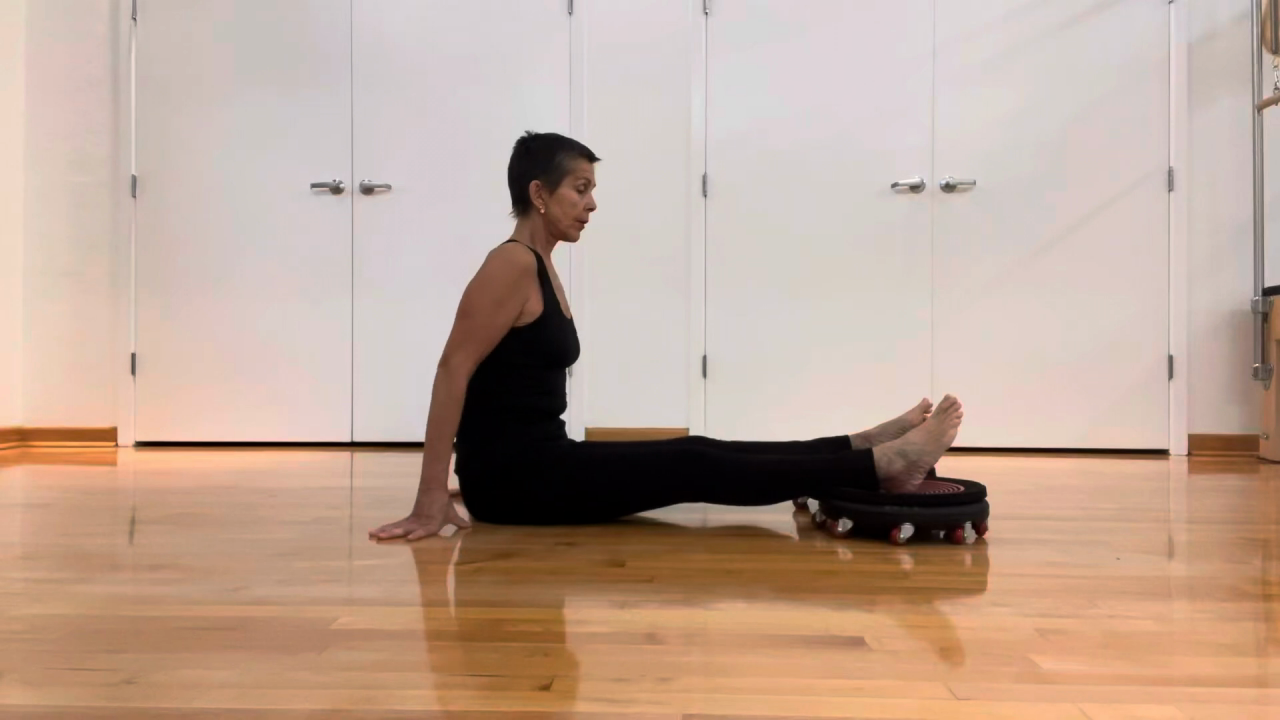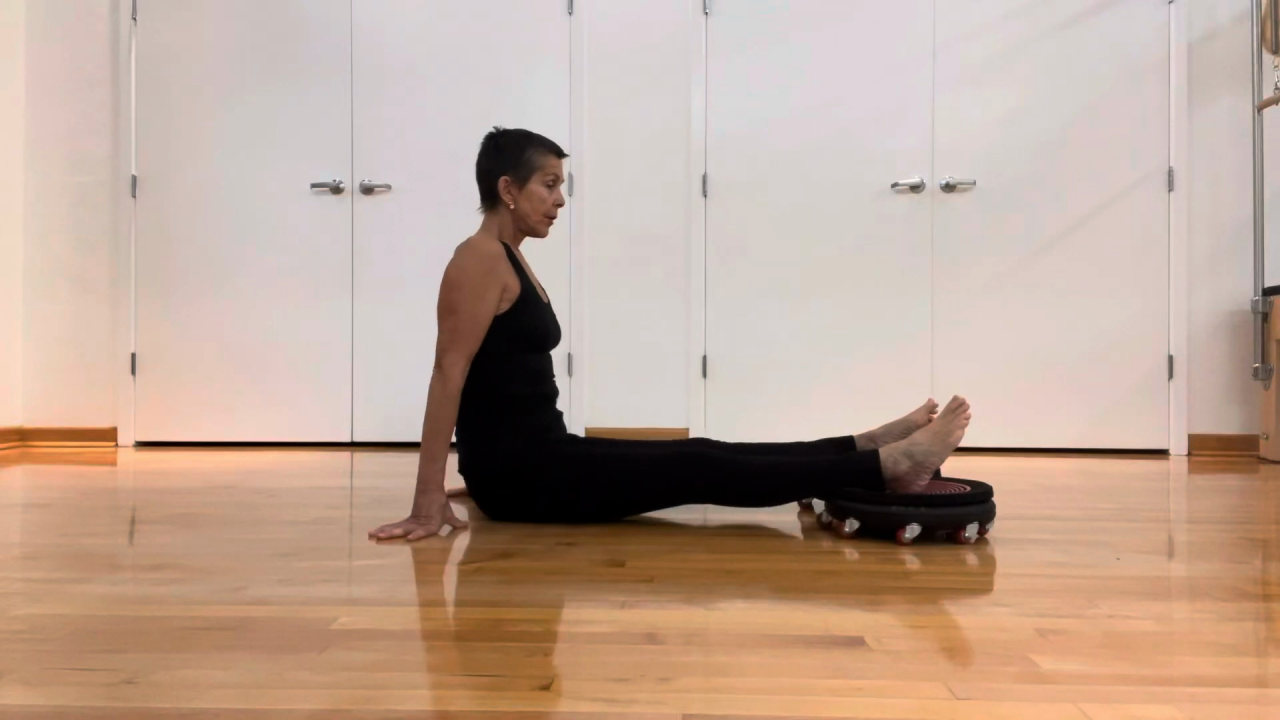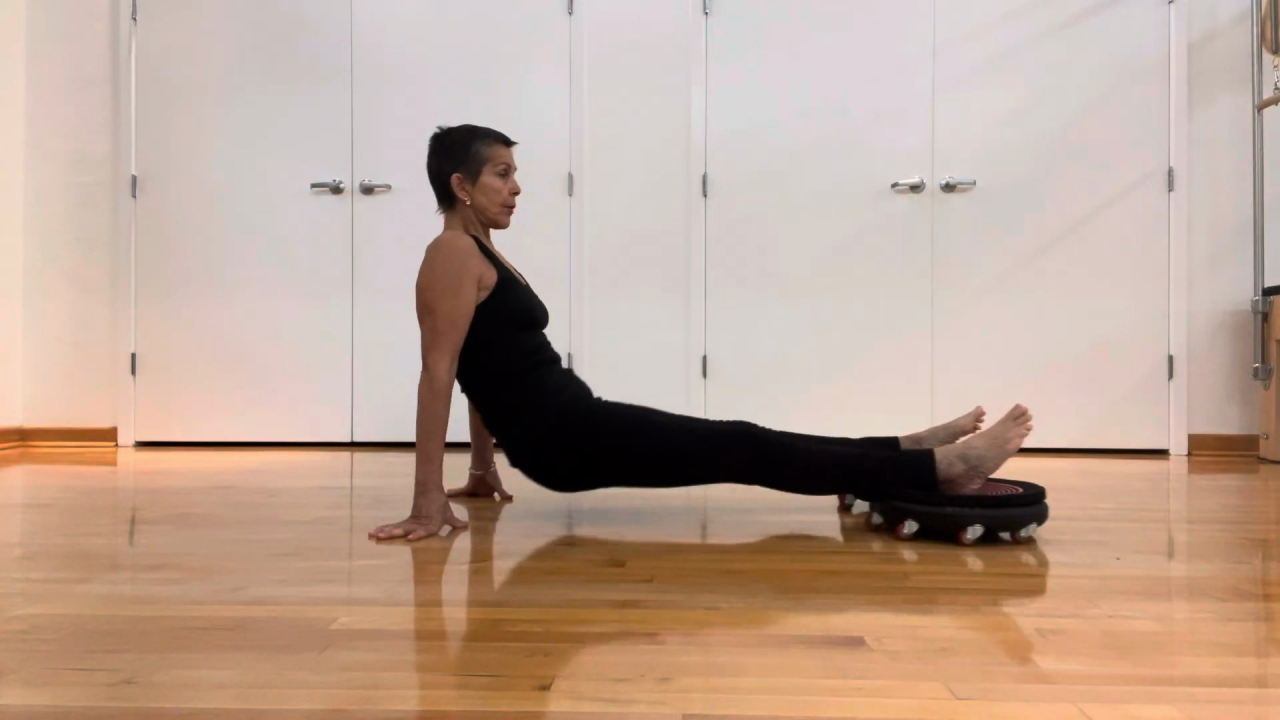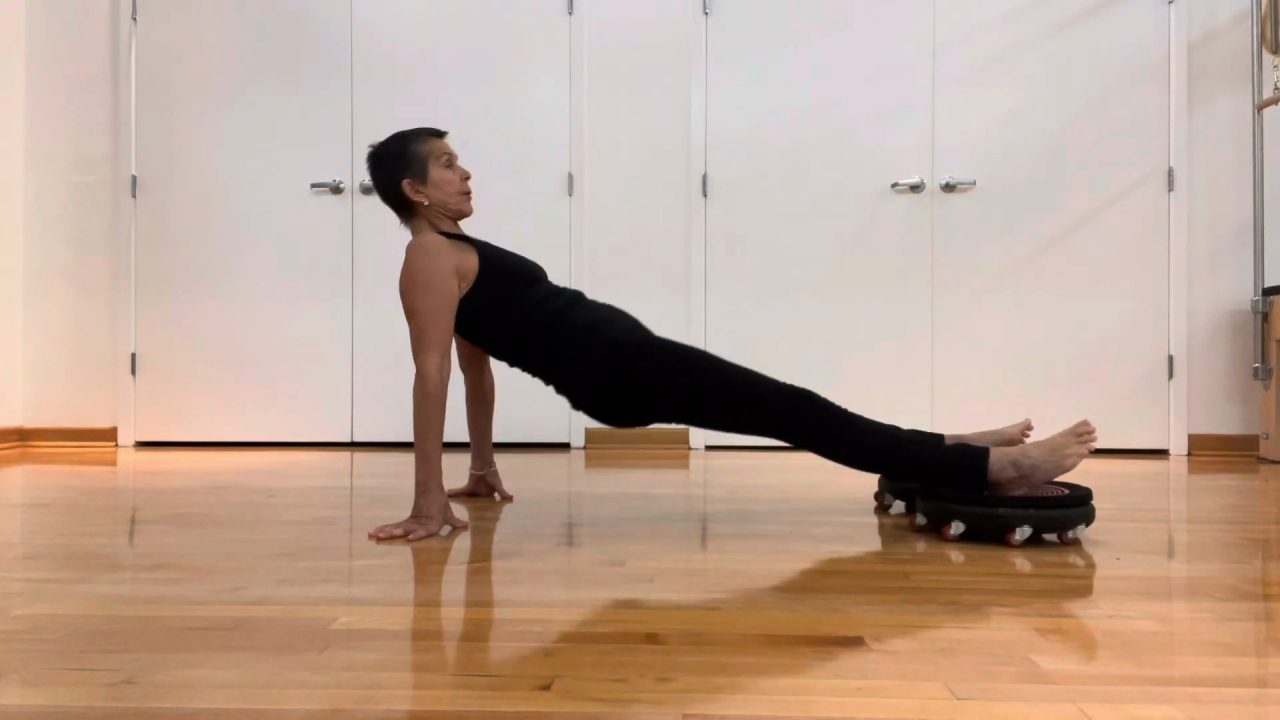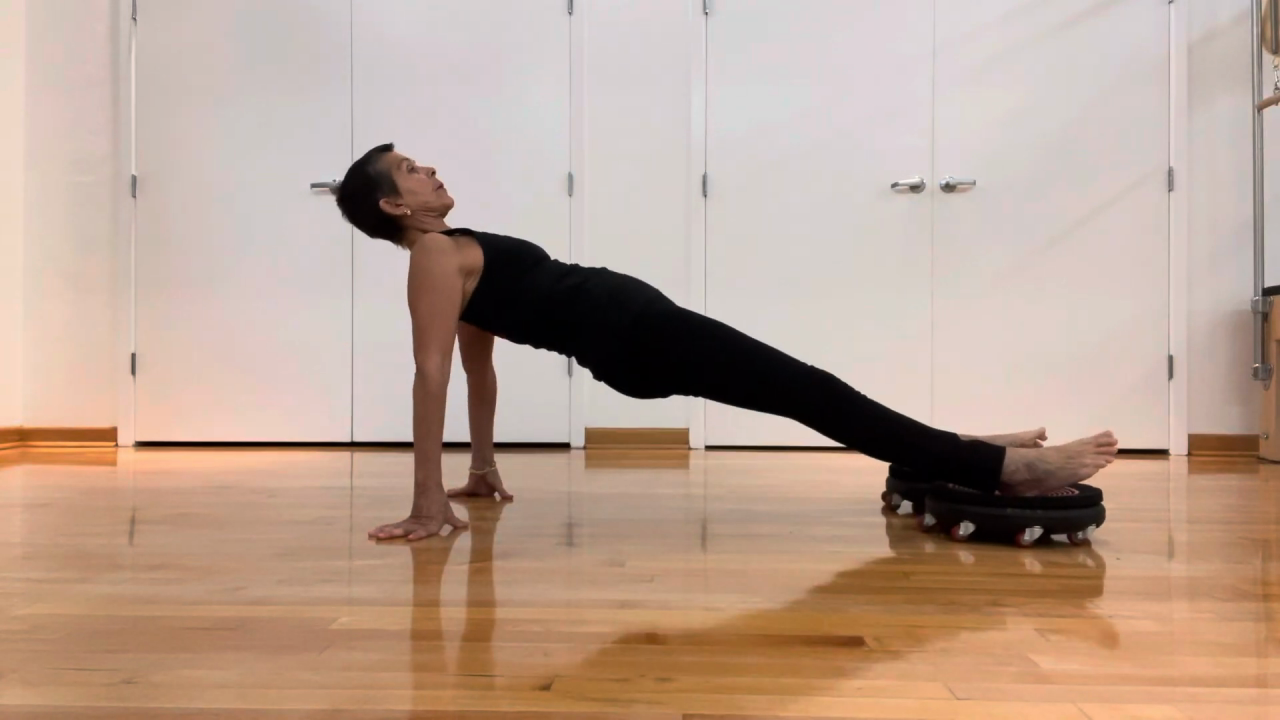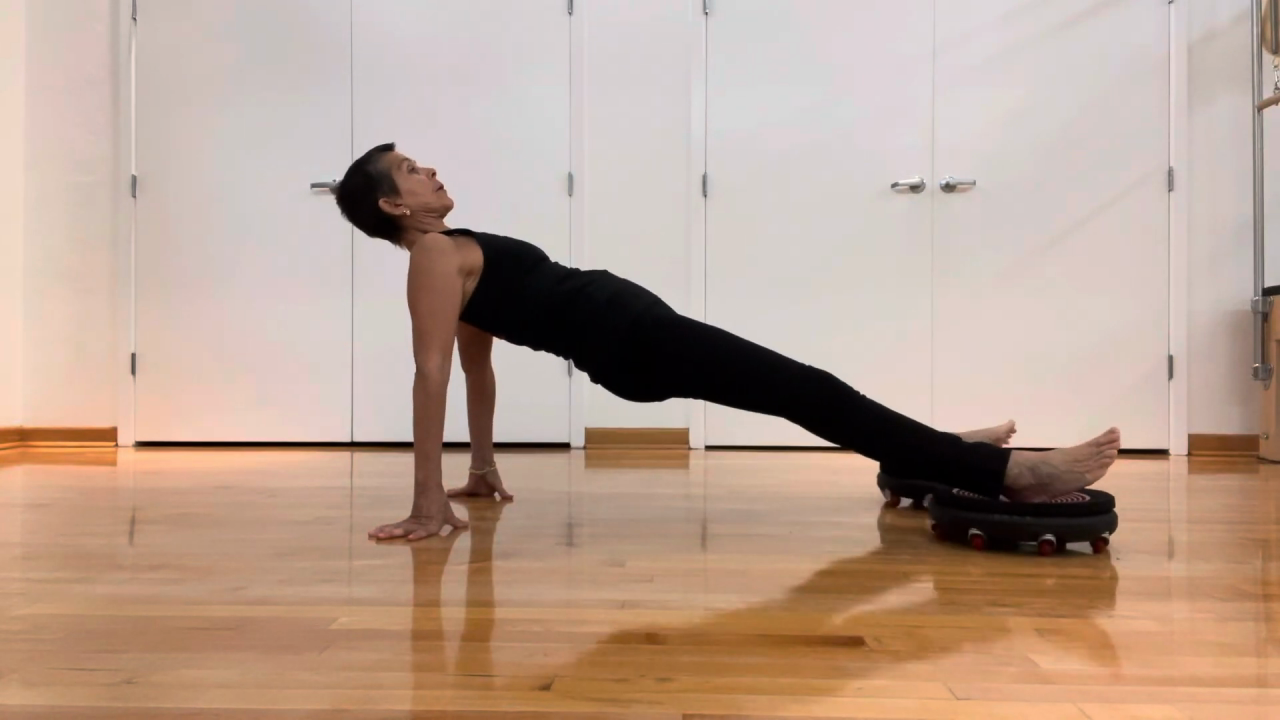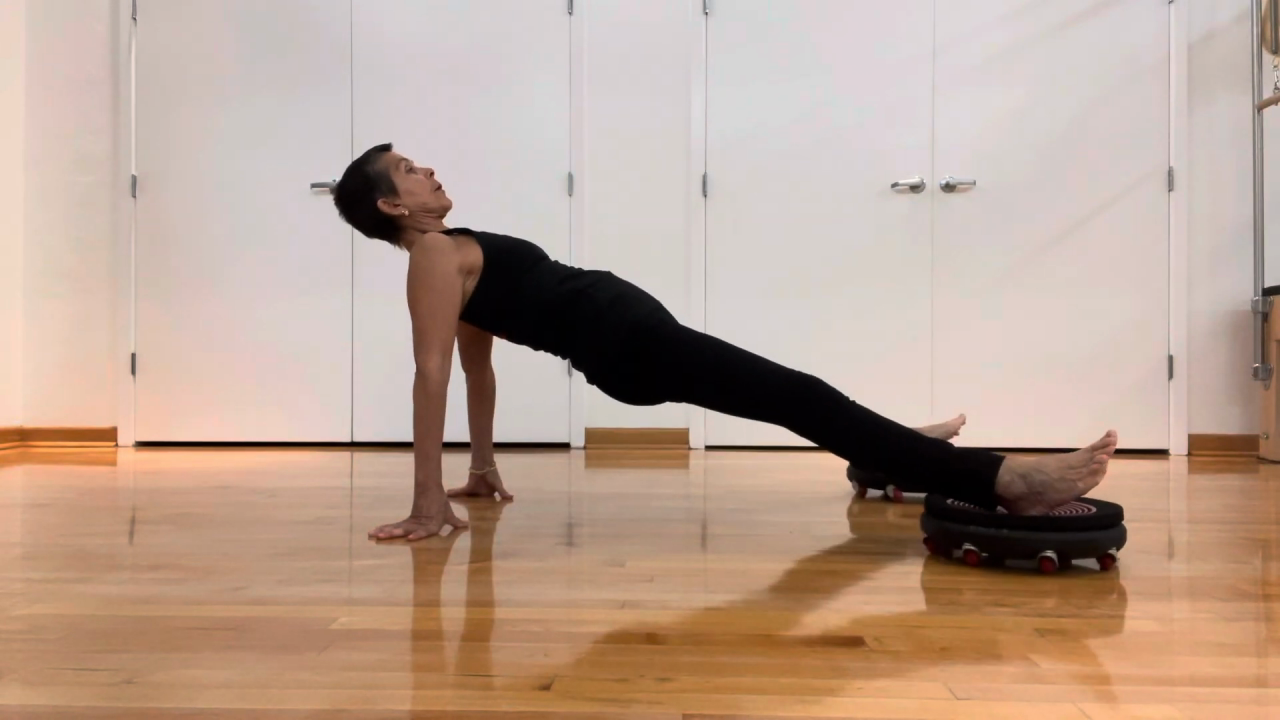
dt=0.4s
person 1, frame 1
left shoulder: (542, 267)
right shoulder: (512, 264)
right elbow: (453, 371)
right wrist: (432, 497)
left hip: (538, 460)
right hip: (507, 477)
left knee: (694, 455)
right knee: (690, 468)
left ankle: (862, 448)
right ankle: (881, 465)
person 1, frame 2
left shoulder: (511, 259)
right shoulder: (481, 257)
right elbow: (449, 373)
left wrist: (455, 483)
right wrist: (428, 500)
left hip: (542, 455)
right hip: (513, 470)
left knee: (698, 457)
right knee: (697, 472)
left ankle: (867, 449)
right ankle: (888, 466)
person 1, frame 3
left shoulder: (483, 254)
right shoulder: (452, 254)
left elbow: (482, 363)
right elbow: (437, 372)
left wrist: (485, 467)
right wrist: (428, 502)
left hip: (570, 424)
right hip: (555, 436)
left knee: (736, 442)
right knee: (739, 451)
left ankle: (912, 452)
right ankle: (941, 469)
person 1, frame 4
left shoulder: (459, 252)
right shoulder: (429, 258)
left elbow: (477, 363)
right elbow: (432, 373)
left wrist: (483, 466)
right wrist: (428, 502)
left hip: (618, 353)
right hip: (611, 368)
left knee: (787, 409)
right knee: (788, 413)
left ankle: (954, 450)
right ankle: (994, 469)
person 1, frame 5
left shoulder: (459, 255)
right shoulder: (435, 255)
left elbow: (479, 365)
right elbow: (433, 373)
right wrist: (428, 502)
left hip: (638, 321)
right hip: (634, 338)
left knee: (804, 391)
right knee: (810, 397)
left ankle: (974, 456)
right ankle: (1006, 470)
person 1, frame 6
left shoulder: (459, 256)
right shoulder: (434, 258)
left elbow: (477, 366)
right elbow: (433, 374)
right wrist: (428, 502)
left hip: (635, 325)
right hip: (629, 342)
left knee: (801, 390)
right knee: (806, 395)
left ankle: (953, 455)
right ankle: (1010, 474)
person 1, frame 7
left shoulder: (457, 255)
right shoulder: (434, 257)
left elbow: (478, 366)
right elbow: (433, 373)
right wrist: (429, 502)
left hip: (634, 328)
right hip: (627, 345)
left knee: (792, 397)
right knee: (799, 401)
left ankle: (898, 450)
right ankle: (1004, 481)
